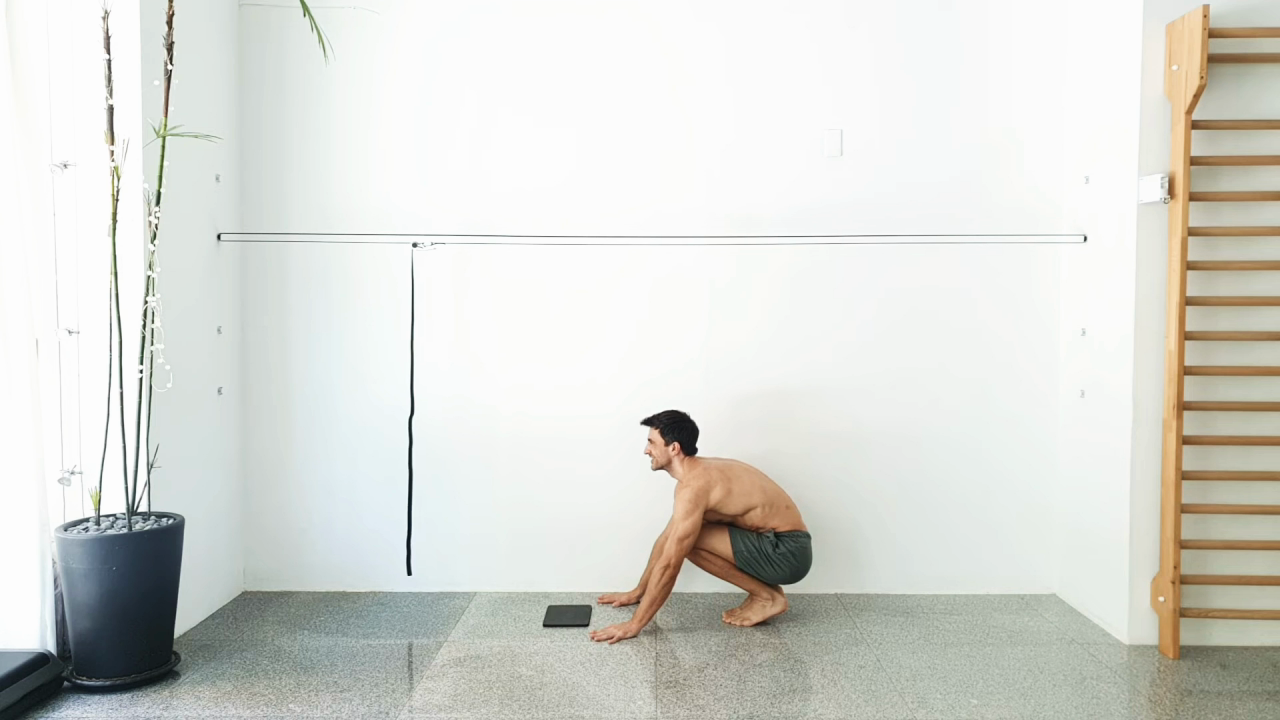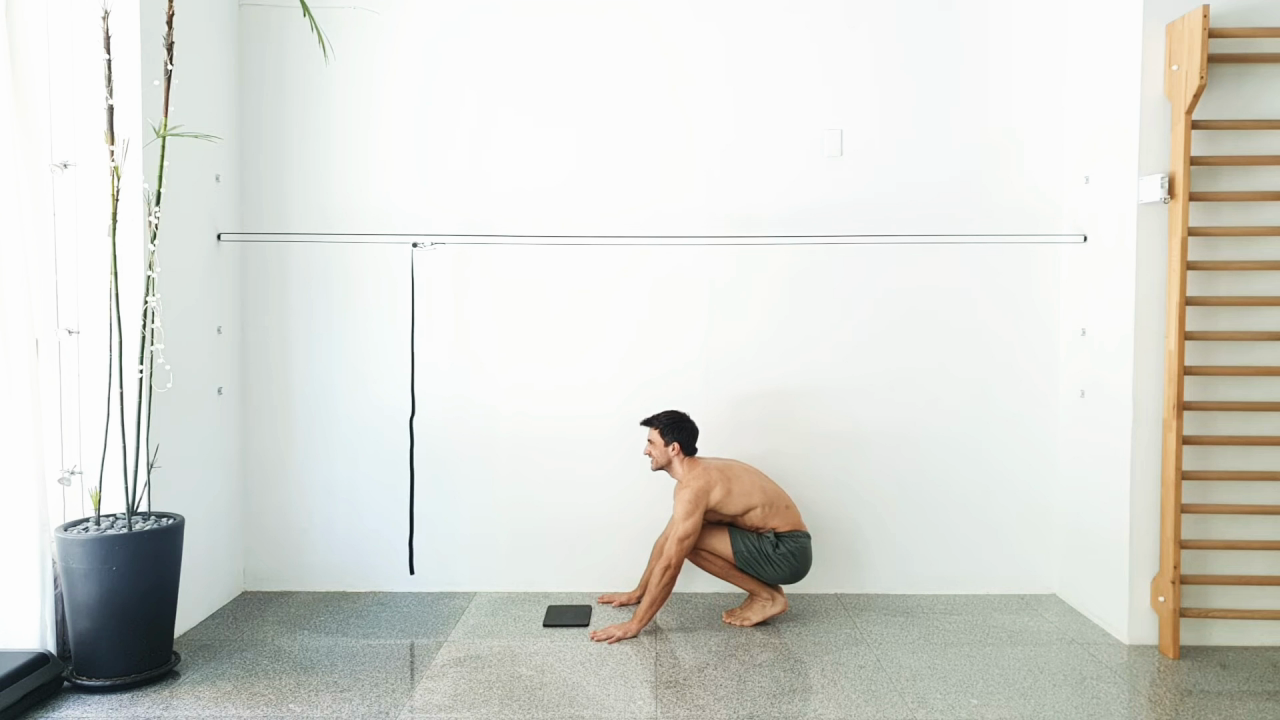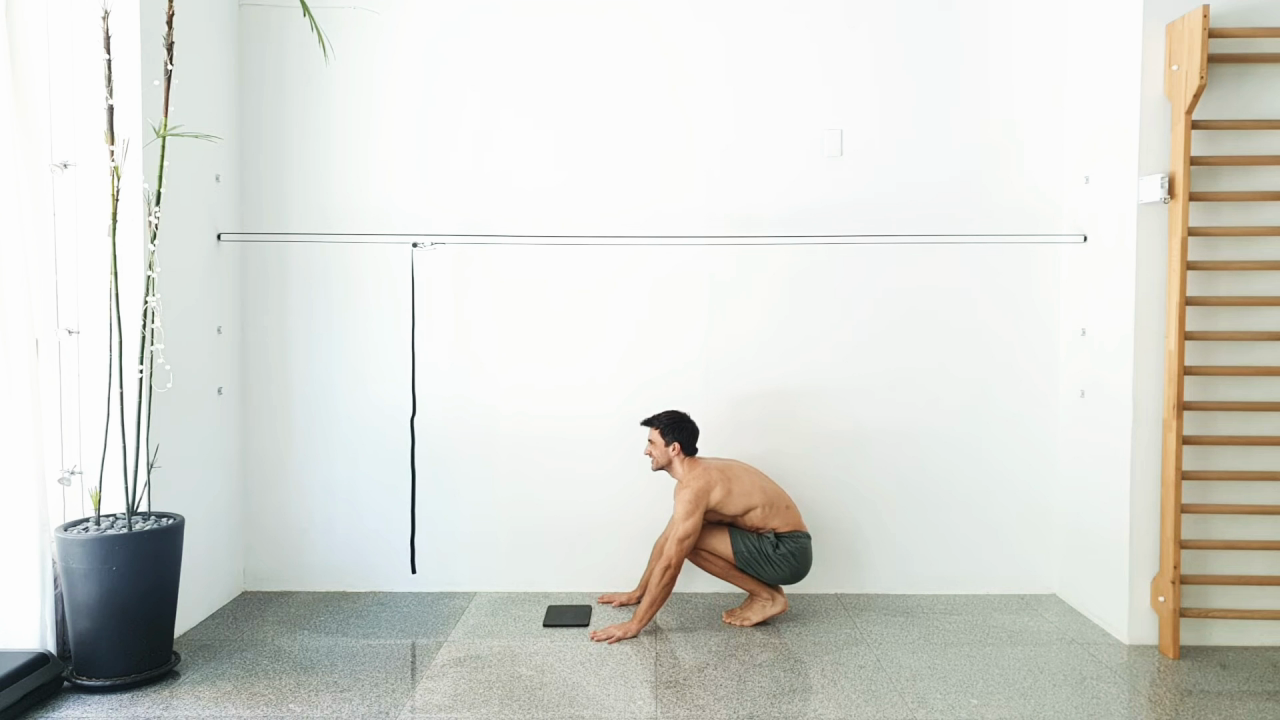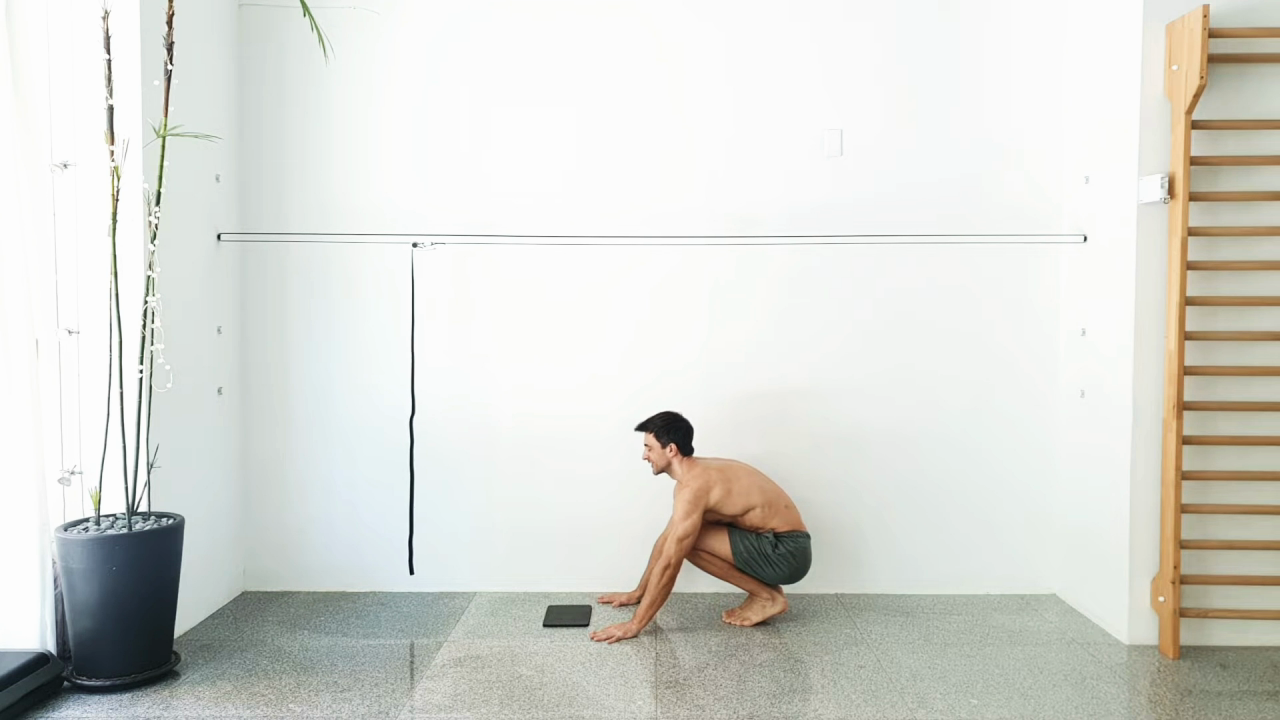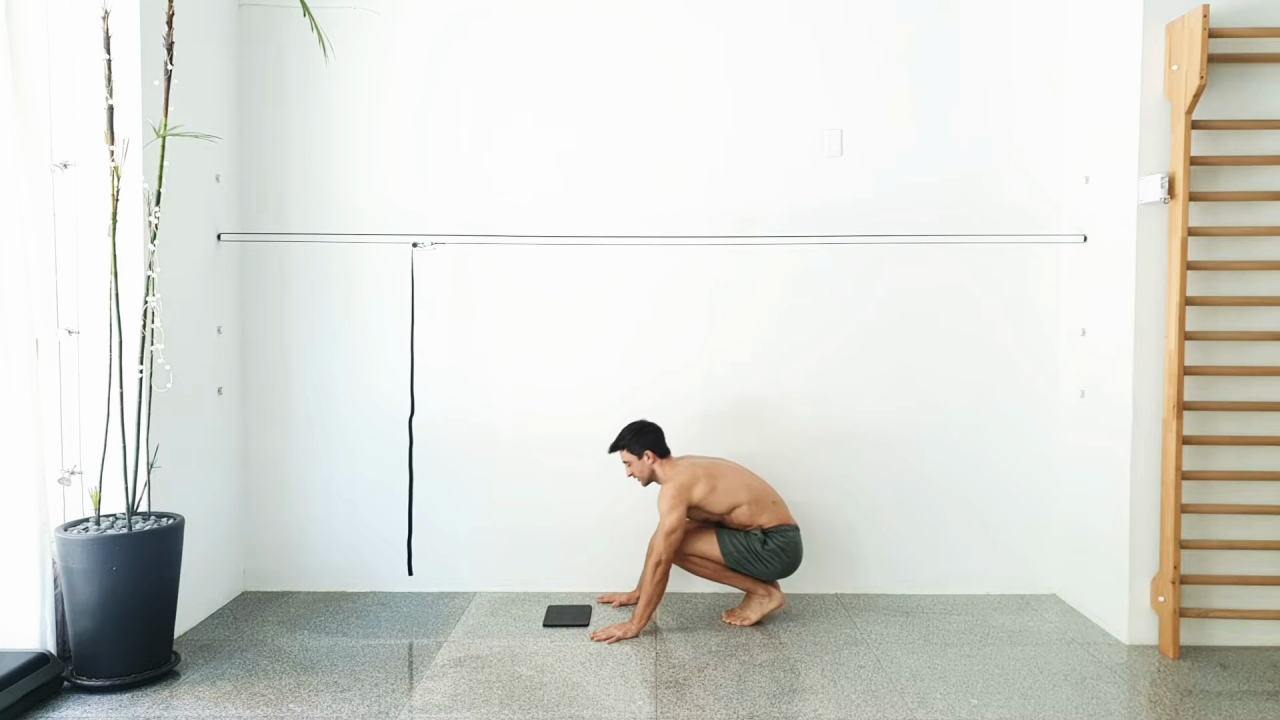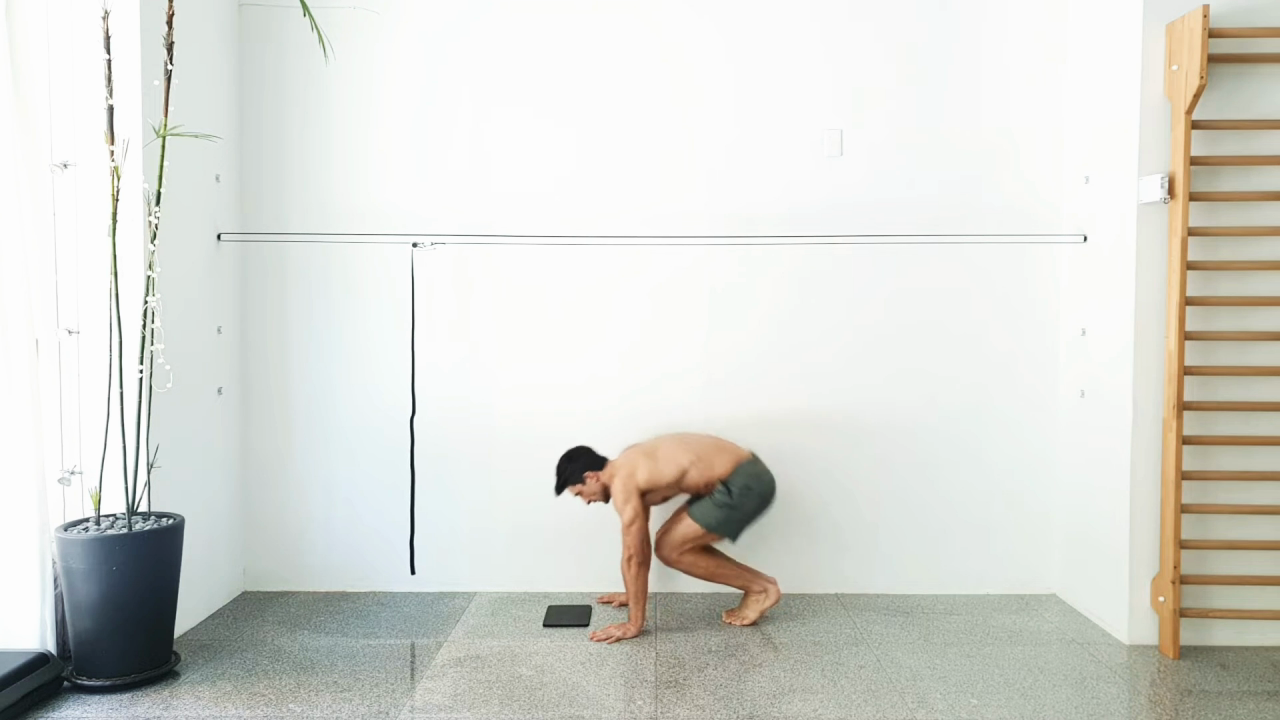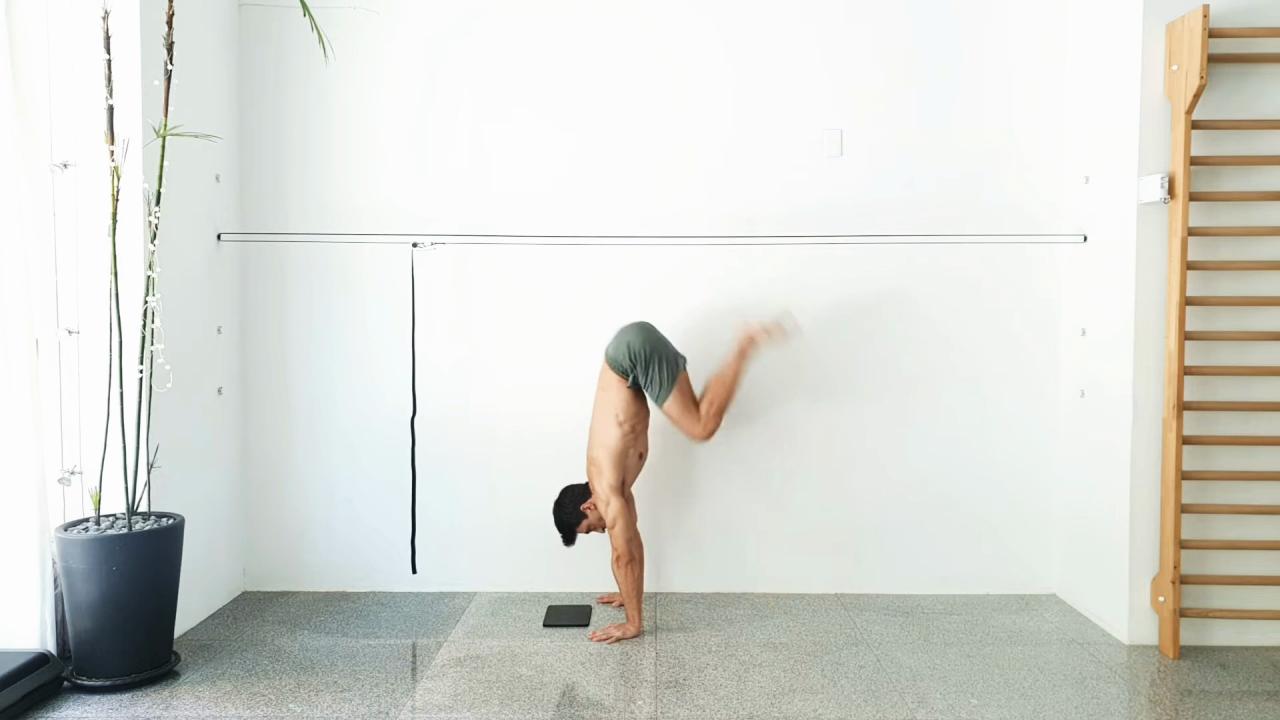
dt=0.5s
person 1, frame 1
left shoulder: (693, 486)
right shoulder: (700, 473)
left elbow: (669, 564)
right elbow: (666, 541)
left wrist: (635, 624)
right wrist: (638, 592)
left hip: (786, 552)
right hip: (779, 545)
left knee: (688, 541)
right knee: (684, 538)
left ankle: (766, 596)
right ankle: (764, 590)
person 1, frame 2
left shoulder: (693, 486)
right shoulder: (699, 473)
left elbow: (669, 564)
right elbow: (666, 541)
left wrist: (635, 624)
right wrist: (638, 593)
left hip: (786, 552)
right hip: (780, 545)
left knee: (687, 541)
right knee: (682, 540)
left ankle: (767, 596)
right ankle: (764, 590)
person 1, frame 3
left shoulder: (694, 487)
right shoulder: (699, 473)
left elbow: (670, 564)
right elbow: (666, 541)
left wrist: (635, 624)
right wrist: (638, 593)
left hip: (786, 552)
right hip: (779, 545)
left knee: (688, 542)
right knee: (685, 538)
left ankle: (766, 597)
right ankle: (764, 589)
person 1, frame 4
left shoulder: (693, 487)
right shoulder: (697, 473)
left elbow: (669, 563)
right elbow: (666, 541)
left wrist: (635, 624)
right wrist: (638, 593)
left hip: (786, 552)
right hip: (778, 544)
left knee: (687, 542)
right knee: (682, 539)
left ankle: (767, 597)
right ankle: (764, 589)
person 1, frame 5
left shoulder: (675, 486)
right shoulder: (681, 471)
left elbow: (660, 560)
right elbow: (660, 540)
left wrist: (635, 624)
right wrist: (637, 593)
left hip: (776, 546)
right hip: (769, 537)
left knee: (676, 547)
right knee: (674, 539)
left ankle: (762, 592)
right ankle: (759, 584)
person 1, frame 6
left shoulder: (622, 483)
right shoulder: (624, 471)
left elbow: (633, 557)
right elbow: (640, 543)
left wrist: (634, 623)
right wrist: (633, 594)
left hip: (745, 483)
right hip: (742, 471)
left knee: (669, 550)
right knee: (671, 542)
left ankle: (759, 587)
right ankle: (757, 584)
person 1, frame 7
left shoulder: (606, 490)
right shoulder: (609, 484)
left elbow: (623, 555)
right elbow: (630, 544)
left wrist: (632, 623)
right wrist: (629, 594)
left knee: (700, 426)
left ankle: (745, 345)
